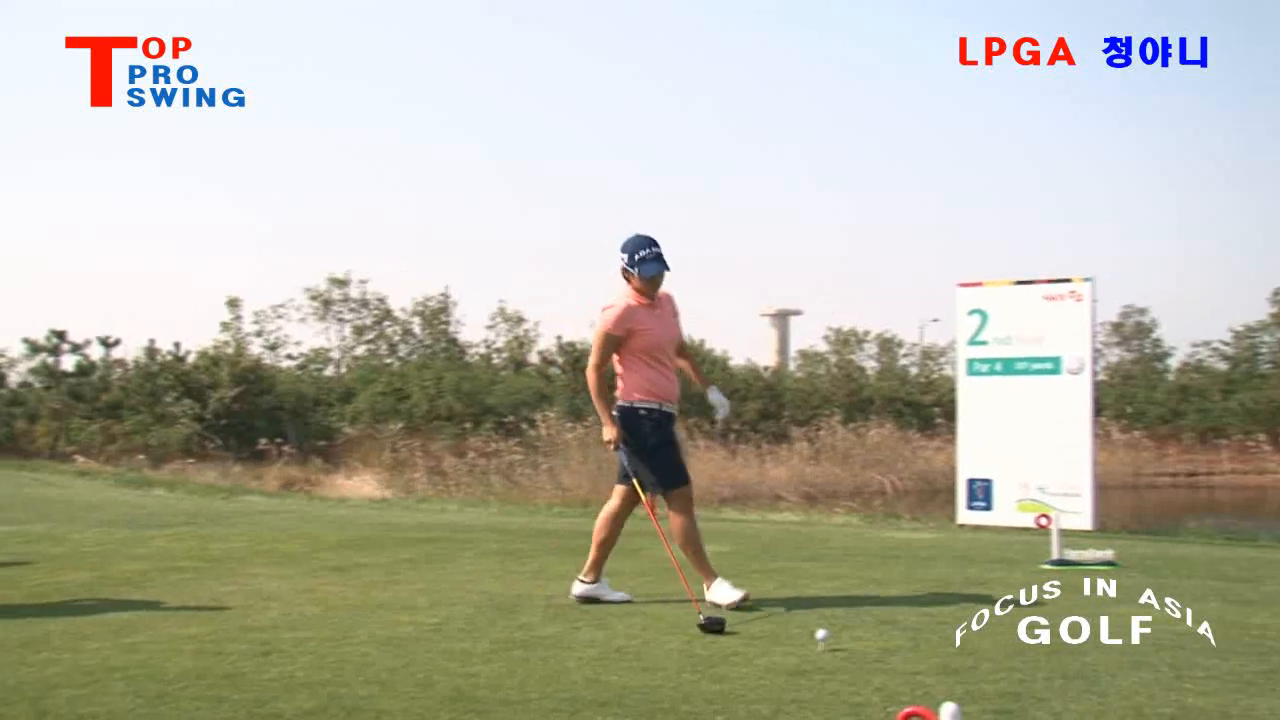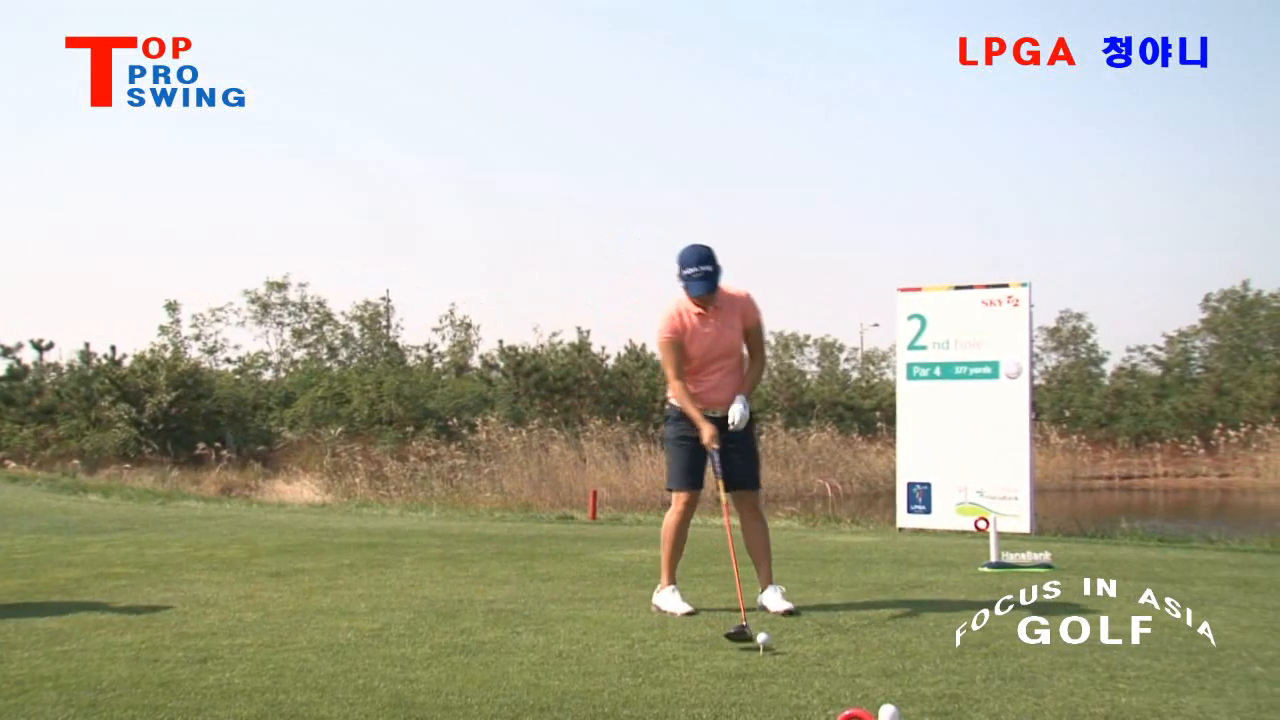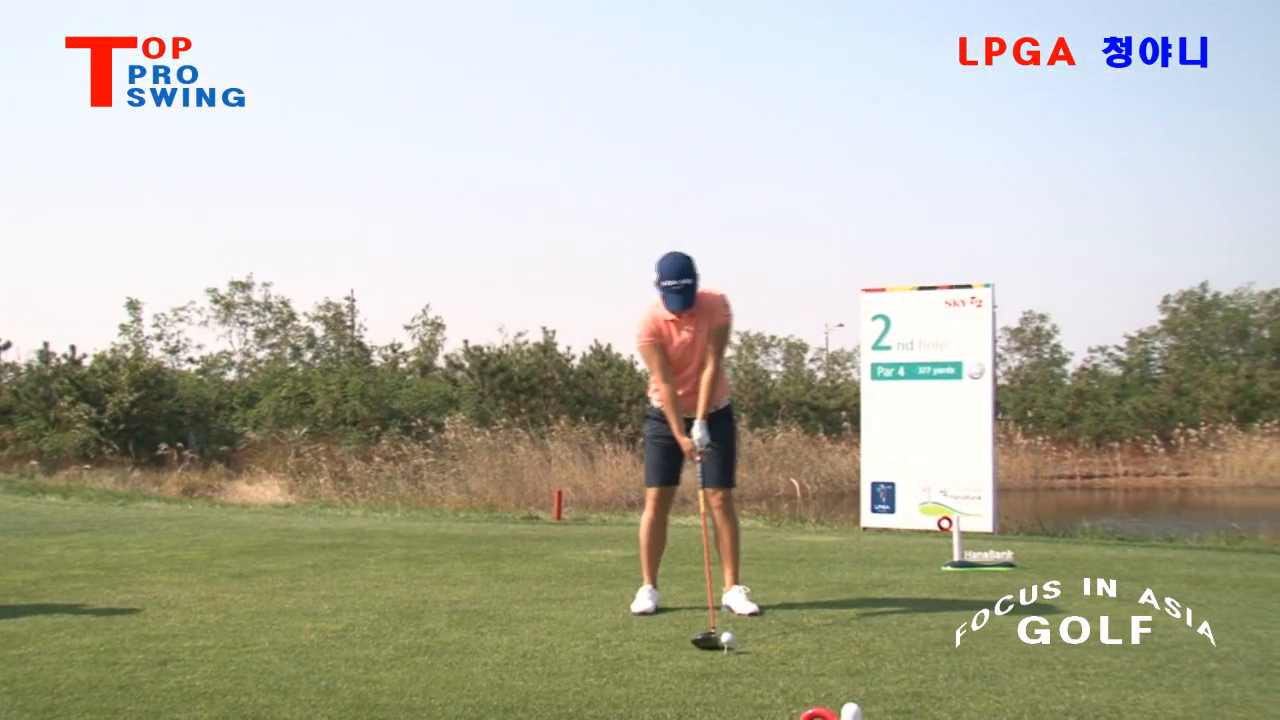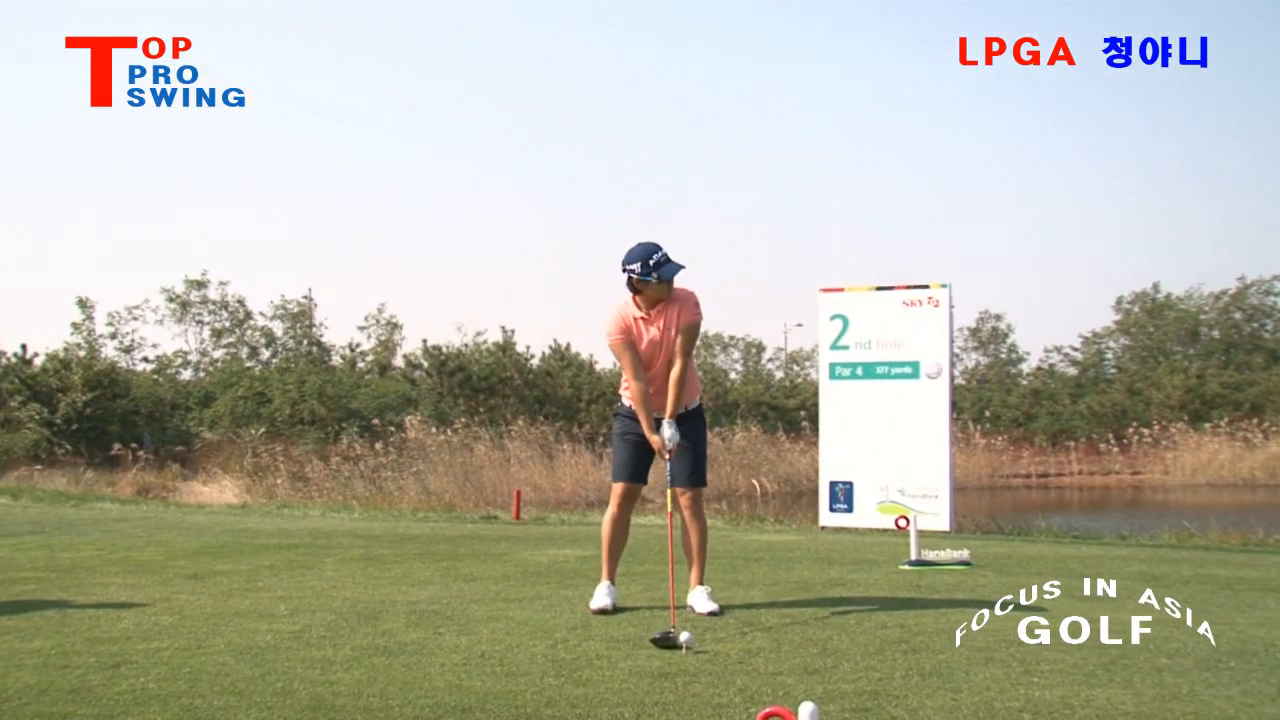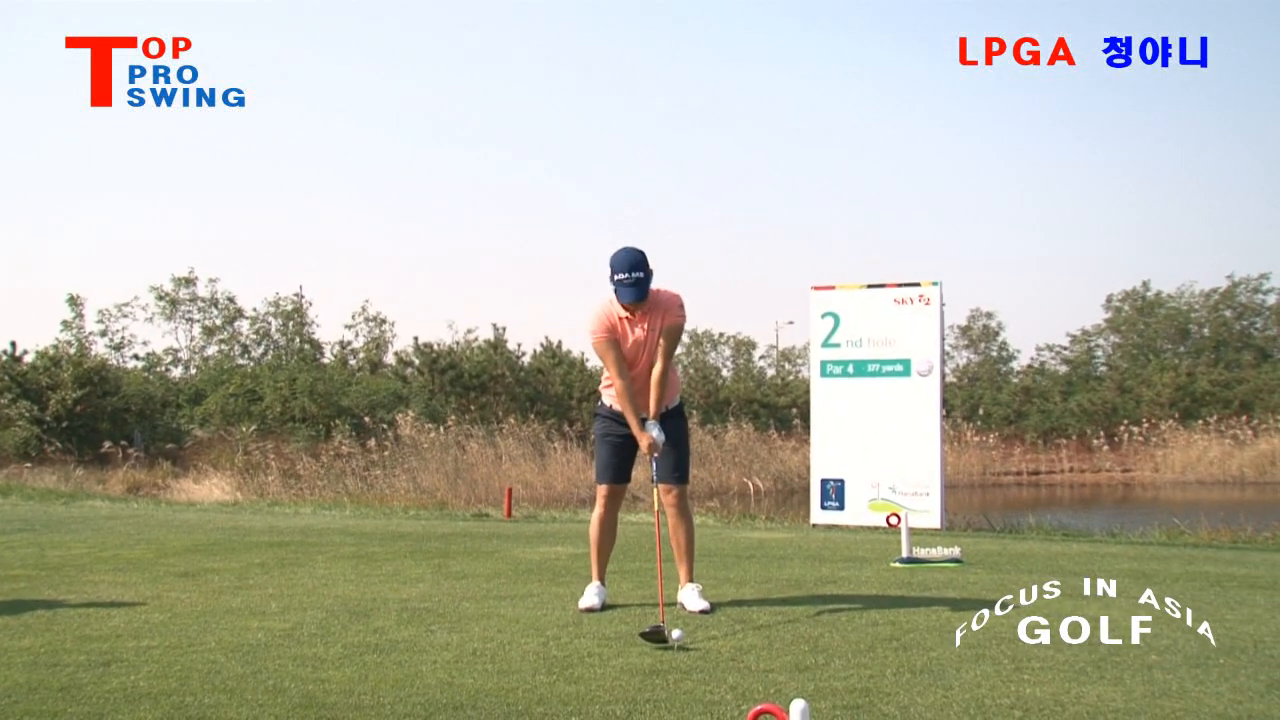
dt=0.7s
person 1, frame 1
left shoulder: (666, 302)
right shoulder: (620, 312)
left elbow: (680, 350)
right elbow: (595, 369)
left wrist: (709, 387)
right wrist: (608, 422)
left hip: (658, 414)
right hip: (640, 415)
left knee: (624, 498)
right knee: (681, 499)
left ankle: (589, 579)
right ankle: (712, 582)
person 1, frame 2
left shoulder: (742, 303)
right shoulder: (673, 318)
left elbow: (757, 354)
right elbow: (676, 380)
left wrist: (743, 397)
right wrist: (702, 424)
left hip: (733, 416)
right hip: (687, 418)
left knee: (749, 501)
right knee: (684, 501)
left ankle: (768, 588)
right ankle: (665, 588)
person 1, frame 3
left shoulder: (717, 305)
right shoulder: (650, 323)
left elbow: (712, 366)
right elbow: (665, 383)
left wrist: (701, 422)
right wrist: (680, 436)
left hip: (714, 414)
right hip: (664, 417)
left knee: (721, 498)
right knee: (657, 498)
left ankle: (732, 588)
right ankle: (648, 587)
person 1, frame 4
left shoulder: (686, 302)
right shoulder: (620, 319)
left elbow: (680, 364)
right elbow: (636, 379)
left wrist: (671, 421)
right wrist: (651, 433)
left hip: (684, 414)
right hip: (634, 414)
left knee: (690, 499)
right knee: (622, 496)
left ankle: (698, 589)
right ankle: (607, 584)
person 1, frame 5
left shoulder: (671, 304)
right shoulder: (602, 319)
left elbow: (661, 366)
right elbow: (620, 379)
left wrist: (654, 422)
right wrist: (639, 432)
left hip: (666, 412)
right hip: (615, 414)
left knee: (675, 496)
right knee: (607, 496)
left ankle: (687, 585)
right ankle: (597, 584)
